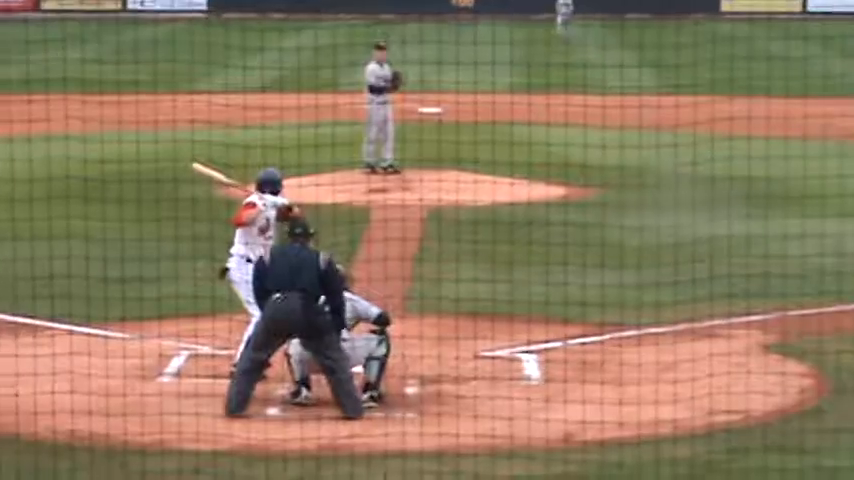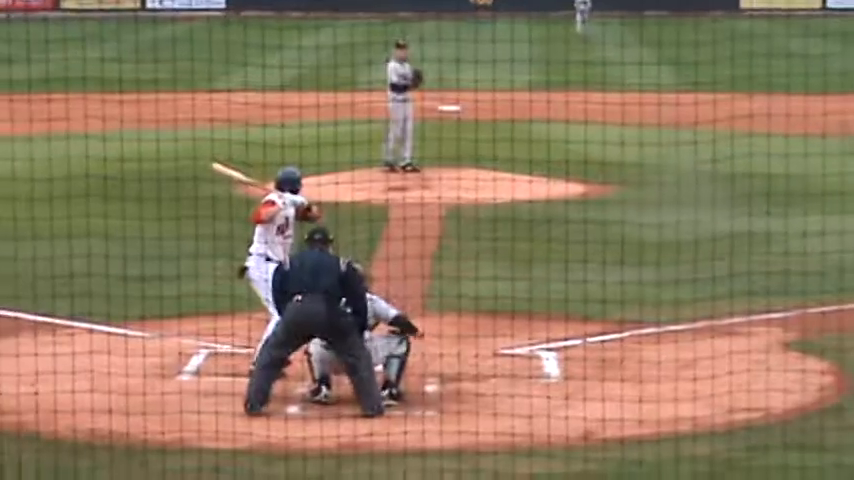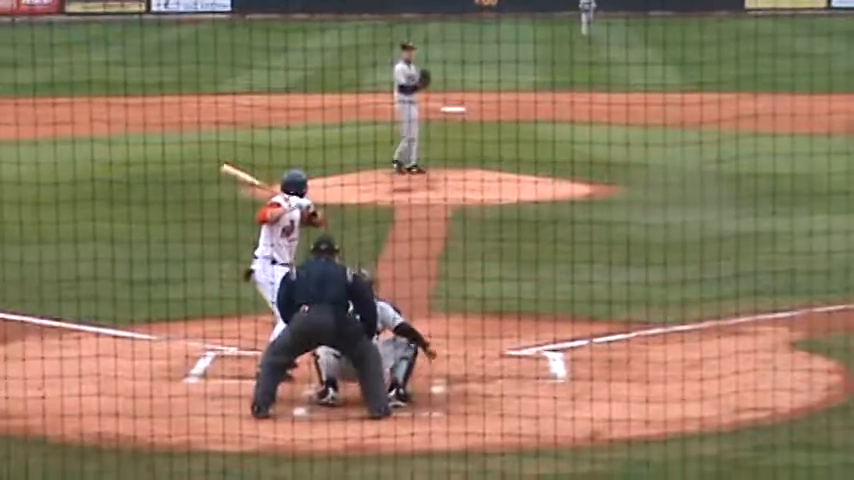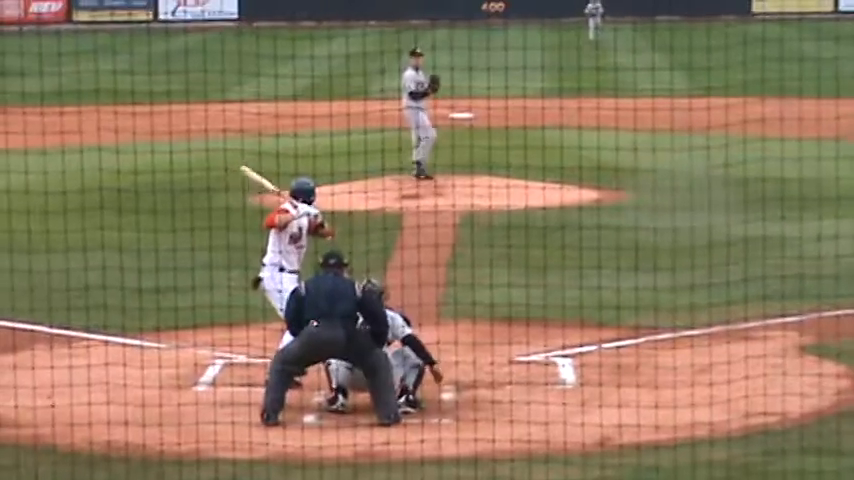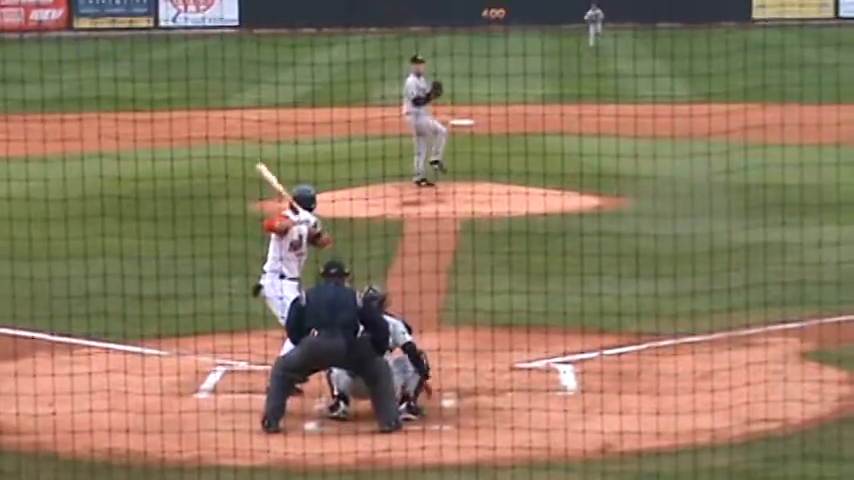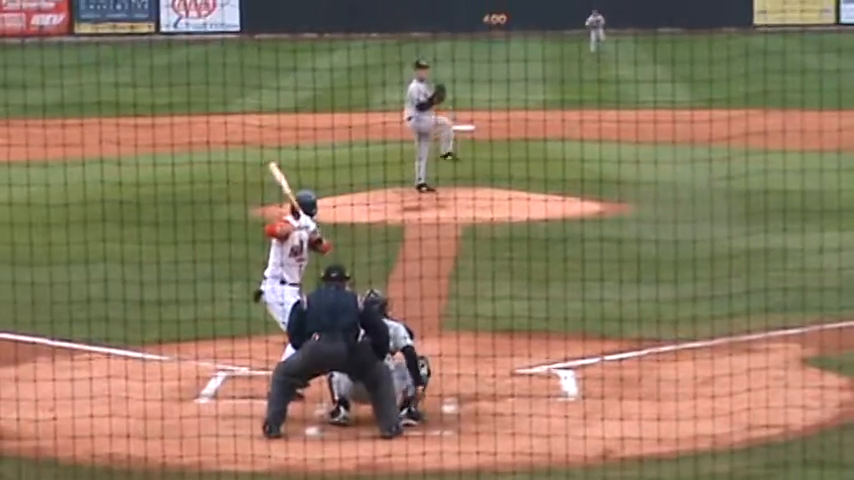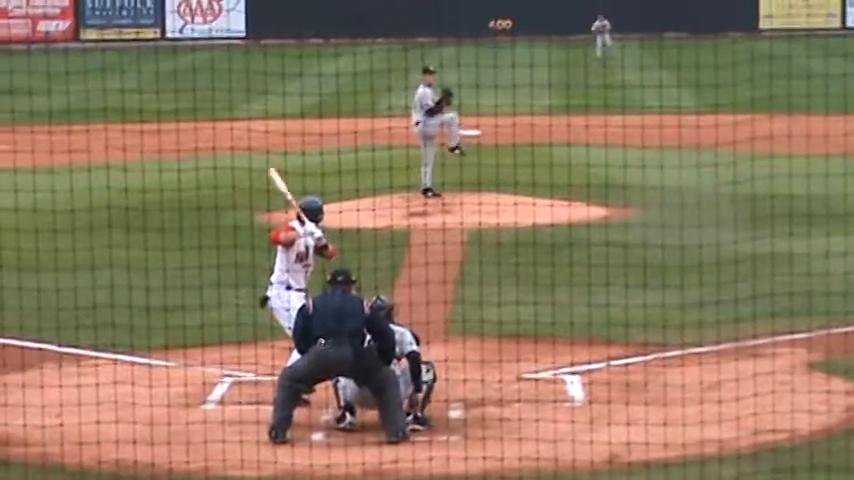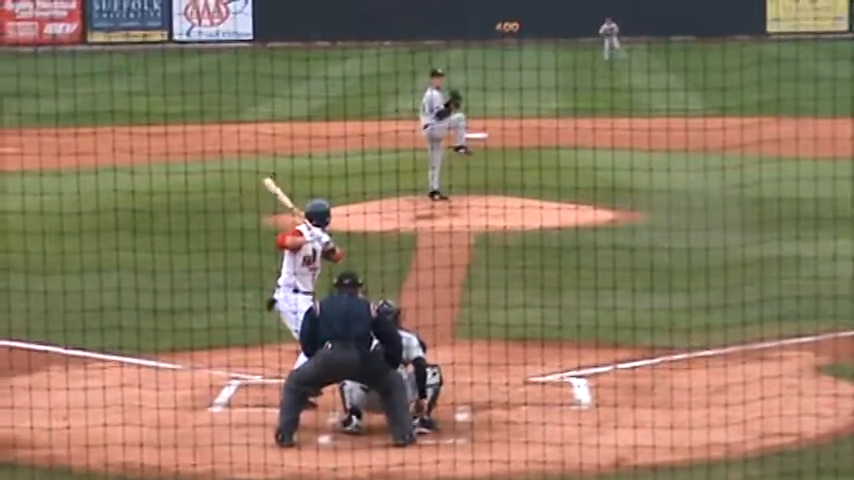
dt=0.1s
person 1, frame 1
left shoulder: (271, 206)
right shoulder: (253, 204)
left elbow: (295, 215)
right elbow: (238, 221)
left wrist: (285, 205)
right wrist: (263, 206)
left hip: (256, 267)
right hip: (244, 268)
right knee: (261, 315)
person 1, frame 2
left shoulder: (291, 206)
right shoulder: (272, 202)
left elbow: (314, 215)
right elbow: (257, 218)
left wrist: (303, 205)
right wrist: (282, 207)
left hip: (275, 268)
right hip: (262, 270)
right knee: (281, 315)
person 1, frame 3
left shoulder: (296, 209)
right shoulder: (278, 204)
left elbow: (320, 222)
right elbow: (262, 218)
left wrist: (310, 209)
right wrist: (289, 205)
left hip: (281, 268)
right hip: (269, 269)
person 1, frame 4
left shoulder: (304, 216)
right shoulder: (286, 212)
left elbow: (327, 233)
right elbow: (270, 223)
left wrist: (318, 220)
right wrist: (297, 214)
left hip: (289, 277)
right hip: (277, 277)
person 1, frame 5
left shoulder: (304, 224)
right shoulder: (286, 219)
left elbow: (324, 242)
right elbow: (269, 225)
left wrist: (316, 230)
right wrist: (297, 220)
left hip: (289, 285)
right hip: (277, 284)
person 1, frame 6
left shoulder: (305, 228)
right shoulder: (287, 225)
left elbow: (325, 248)
right elbow: (270, 230)
left wrist: (315, 234)
right wrist: (298, 226)
left hip: (289, 290)
right hip: (278, 290)
person 1, frame 7
left shoulder: (311, 234)
right shoulder: (293, 230)
left elbow: (331, 254)
right elbow: (275, 237)
left wrist: (321, 240)
right wrist: (303, 233)
left hip: (296, 295)
right hip: (284, 296)
person 1, frame 8
left shoulder: (318, 237)
right shoulder: (300, 233)
left elbow: (338, 257)
right elbow: (281, 242)
left wrist: (328, 244)
right wrist: (309, 238)
left hip: (303, 298)
right hip: (291, 298)
person 2, frame 1
left shoulder: (268, 258)
right shoulder: (322, 259)
left elbow: (259, 292)
right elbow: (336, 295)
right wrist: (337, 326)
left hip: (275, 310)
right hip: (307, 312)
left knee: (253, 356)
right knee: (333, 357)
left ankle: (234, 405)
right ankle: (352, 407)
person 2, frame 2
left shoulder: (289, 263)
right shoulder: (341, 264)
left elbow: (278, 296)
right elbow: (358, 298)
right wrist: (359, 329)
left hip: (296, 312)
right hip: (328, 313)
left knee: (270, 353)
right knee: (357, 355)
left ankle: (253, 404)
right ankle: (372, 405)
person 2, frame 3
left shoulder: (295, 273)
right shoulder: (347, 274)
left elbow: (284, 307)
right elbow: (367, 307)
left wrist: (296, 327)
right wrist: (367, 334)
left hip: (303, 322)
right hip: (336, 323)
left knee: (274, 356)
right knee: (368, 355)
left ankle: (260, 406)
right ankle: (379, 407)
person 2, frame 4
left shoulder: (304, 288)
right shoulder: (355, 288)
left elbow: (292, 321)
right elbow: (379, 320)
right wrist: (375, 345)
left hip: (313, 336)
right hip: (345, 337)
left knee: (281, 363)
right knee: (378, 364)
left ankle: (269, 414)
right ankle: (389, 414)
person 2, frame 5
left shoulder: (305, 297)
right shoulder: (356, 297)
left elbow: (292, 330)
right elbow: (380, 329)
right wrist: (376, 353)
left hip: (313, 345)
right hip: (346, 346)
left knee: (282, 370)
right knee: (379, 371)
left ankle: (270, 421)
right ankle: (390, 421)
person 2, frame 6
left shoulder: (306, 300)
right shoulder: (356, 301)
left elbow: (294, 334)
right elbow: (380, 333)
right wrist: (377, 358)
left hip: (315, 350)
right hip: (347, 350)
left knee: (283, 375)
right knee: (380, 376)
left ankle: (272, 426)
right ankle: (390, 426)
person 2, frame 7
left shoulder: (312, 304)
right shoulder: (363, 305)
left elbow: (299, 339)
right elbow: (386, 338)
right wrist: (383, 362)
left hip: (320, 355)
right hip: (353, 355)
left knee: (288, 380)
right knee: (386, 381)
left ankle: (278, 432)
right ankle: (397, 431)
person 2, frame 8
left shoulder: (318, 307)
right shoulder: (370, 308)
left elbow: (306, 342)
right elbow: (393, 341)
right wrist: (390, 366)
left hip: (327, 358)
right hip: (360, 359)
left knee: (295, 383)
right knee: (393, 384)
left ankle: (284, 435)
right ankle: (404, 435)
person 3, frame 1
right shoulder: (352, 298)
right elbow: (383, 319)
left hip: (310, 357)
right hip: (343, 352)
left knee: (294, 345)
right knee: (380, 340)
left ankle: (302, 389)
right ankle: (370, 392)
person 3, frame 2
right shoulder: (371, 299)
right elbow: (399, 321)
right wrist: (414, 331)
left hip: (330, 357)
left knee: (313, 345)
right knee: (400, 339)
left ankle: (322, 387)
right ankle: (390, 390)
person 3, frame 3
right shoulder: (379, 305)
right elbow: (403, 329)
right wrist: (425, 346)
left hip: (339, 366)
left knee: (321, 349)
right knee: (408, 343)
left ankle: (329, 389)
right ankle: (397, 392)
person 3, frame 4
right shoulder: (391, 315)
right elbow: (412, 343)
right wrist: (432, 364)
left hip: (349, 377)
left ankle: (339, 396)
right ankle: (405, 398)
person 3, frame 5
right shoulder: (392, 322)
right elbow: (410, 349)
right wrist: (425, 376)
left hip: (351, 384)
right knee: (419, 358)
left ankle: (340, 404)
right ankle: (407, 404)
person 3, frame 6
right shoulder: (394, 326)
right elbow: (410, 354)
right wrist: (419, 384)
left hip: (353, 389)
right knee: (421, 364)
left ankle: (341, 408)
right ankle: (408, 410)
person 3, frame 7
right shoulder: (400, 332)
right elbow: (414, 360)
right wrist: (418, 391)
left hip: (360, 395)
right knee: (427, 369)
left ankle: (346, 414)
right ankle: (414, 416)
person 3, frame 8
right shoulder: (407, 337)
right elbow: (420, 366)
right wrist: (422, 397)
left hip: (367, 399)
right knee: (433, 372)
left ankle: (353, 417)
right ankle: (421, 419)
person 4, frame 1
left shoulder: (387, 67)
right shoulder: (371, 68)
right elbow: (372, 88)
left wrist: (393, 85)
right wrist: (386, 87)
left hip: (387, 104)
right hip: (375, 105)
left knee: (388, 134)
right knee: (372, 135)
left ankle: (387, 163)
right ankle: (369, 163)
person 4, frame 2
left shoulder: (407, 66)
right shoulder: (392, 66)
right elbow: (393, 87)
left wrist: (414, 83)
right wrist: (409, 85)
left hip: (407, 102)
right hip: (397, 103)
left knee: (408, 133)
right knee: (394, 134)
left ankle: (406, 162)
right ankle: (388, 162)
person 4, frame 3
left shoulder: (413, 67)
right shoulder: (399, 68)
left elbow: (415, 85)
right elbow: (402, 88)
left wrist: (421, 84)
right wrist: (417, 86)
left hip: (412, 104)
right hip: (403, 104)
left knee: (413, 135)
right knee: (408, 135)
left ankle: (411, 164)
right ankle: (397, 161)
person 4, frame 4
left shoulder: (420, 73)
right shoulder: (409, 74)
left elbow: (422, 91)
right elbow: (413, 95)
left wrist: (430, 88)
right wrist: (428, 91)
left hip: (420, 109)
right hip: (413, 110)
left knee: (419, 140)
right knee: (430, 135)
left ankle: (418, 170)
right ankle: (418, 161)
person 4, frame 5
left shoulder: (422, 80)
right shoulder: (411, 81)
left elbow: (425, 97)
right elbow: (416, 101)
left wrist: (432, 93)
right wrist: (431, 96)
left hip: (421, 116)
right hip: (415, 116)
left knee: (421, 147)
right knee: (442, 131)
left ankle: (419, 177)
right ankle: (435, 159)
person 4, frame 6
left shoulder: (423, 85)
right shoulder: (415, 86)
left elbow: (425, 102)
right elbow: (421, 106)
left wrist: (434, 96)
right wrist: (435, 101)
left hip: (420, 122)
right hip: (418, 120)
left knee: (422, 154)
right knee: (446, 124)
left ankle: (420, 182)
right ankle: (446, 151)
person 4, frame 7
left shoulder: (429, 90)
right shoulder: (424, 91)
left elbow: (433, 107)
right elbow: (430, 111)
left wrist: (441, 101)
right wrist: (443, 104)
left hip: (426, 127)
right hip: (425, 125)
left knee: (428, 159)
right knee: (453, 117)
left ankle: (426, 187)
right ankle: (455, 146)
person 4, frame 8
left shoulder: (431, 93)
right shoulder: (434, 94)
left elbow: (439, 110)
right elbow: (441, 114)
left wrist: (449, 103)
right wrist: (453, 106)
left hip: (431, 130)
right hip: (434, 128)
left knee: (436, 163)
right knee: (460, 117)
left ankle: (434, 191)
right ankle: (460, 146)
